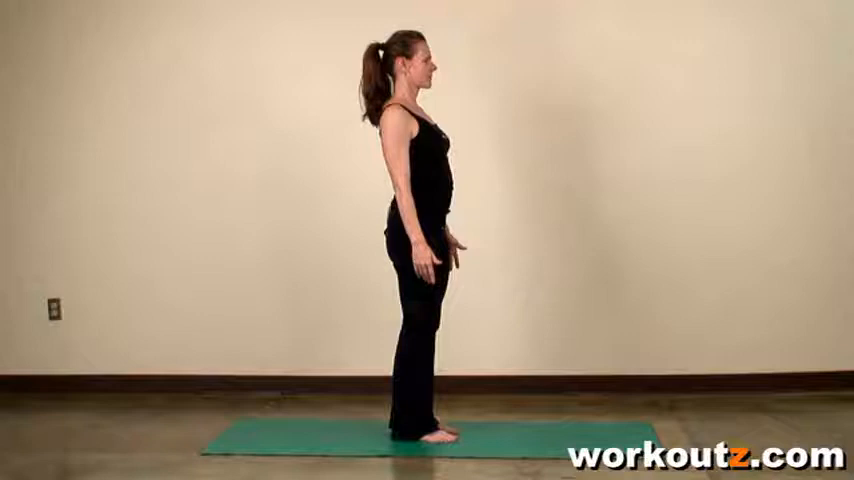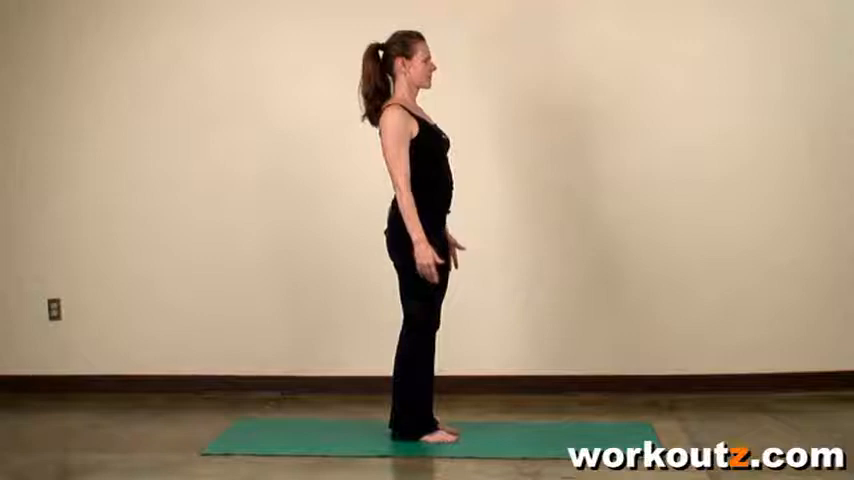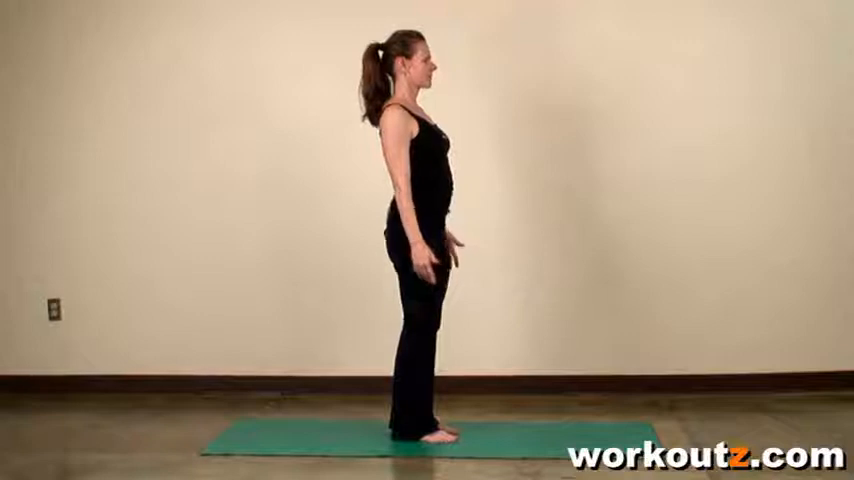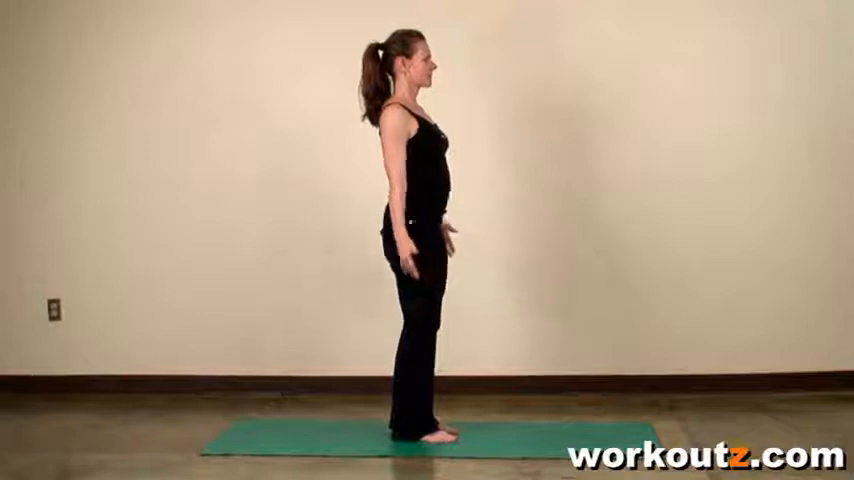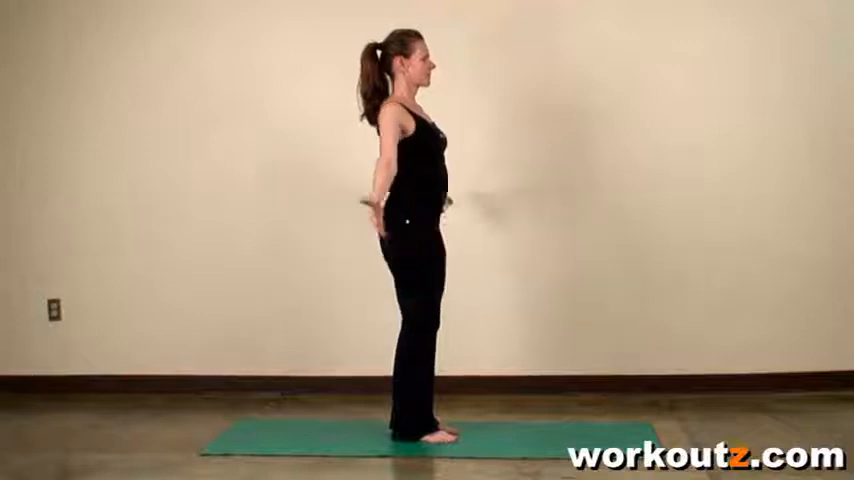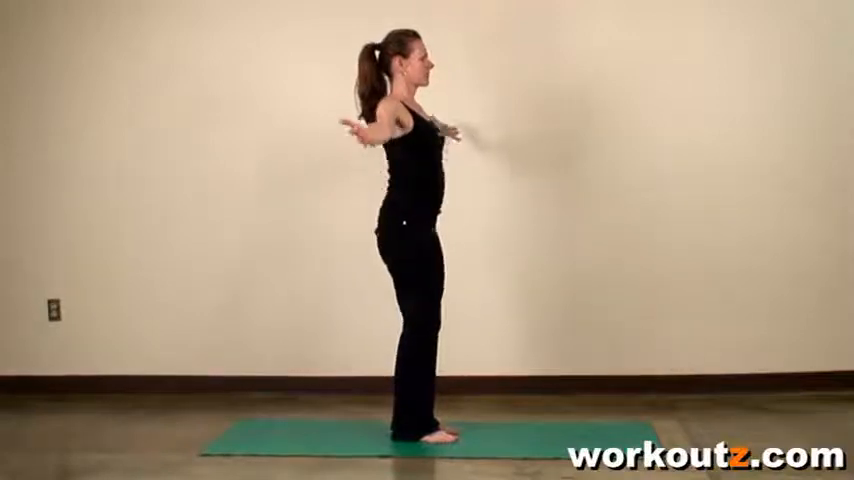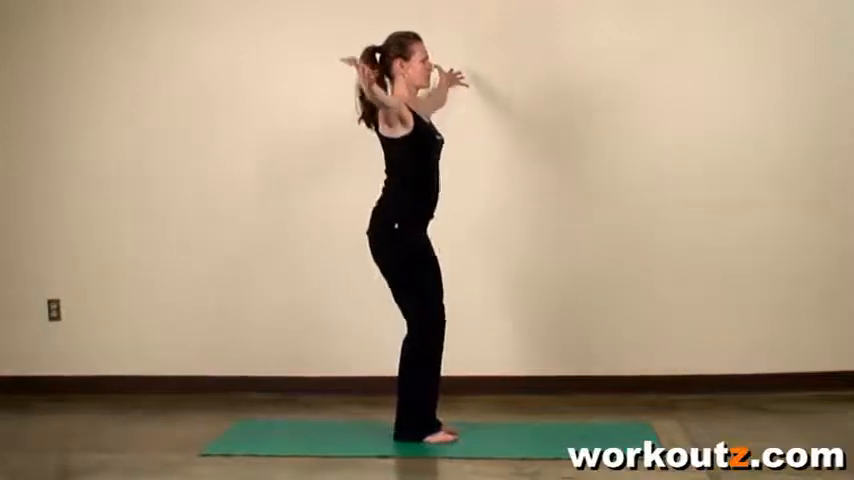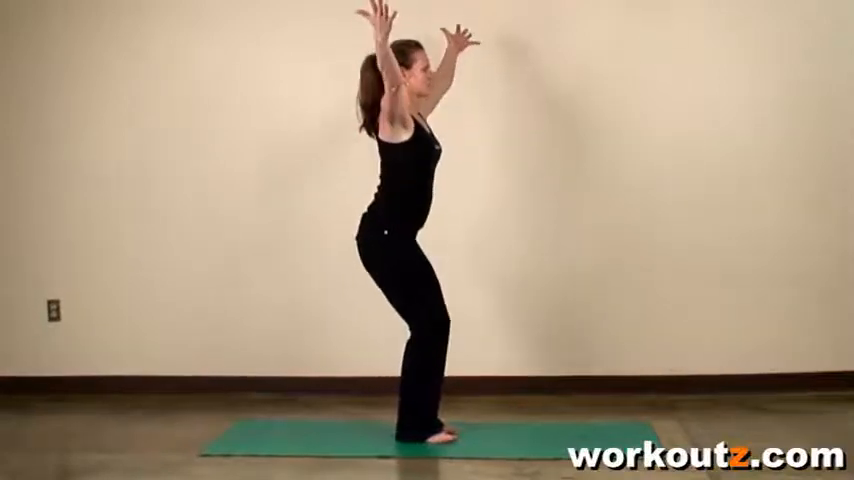
dt=0.3s
person 1, frame 1
left shoulder: (415, 111)
right shoulder: (394, 115)
right elbow: (402, 185)
right wrist: (417, 242)
left hip: (430, 228)
right hip: (412, 232)
left knee: (425, 327)
right knee: (418, 326)
left ankle: (419, 418)
right ankle: (411, 424)
person 1, frame 2
left shoulder: (414, 112)
right shoulder: (394, 115)
right elbow: (403, 185)
right wrist: (419, 242)
left hip: (429, 227)
right hip: (412, 233)
left knee: (425, 327)
right knee: (419, 327)
left ankle: (418, 419)
right ankle: (411, 425)
person 1, frame 3
left shoulder: (414, 111)
right shoulder: (394, 115)
right elbow: (402, 185)
right wrist: (415, 242)
left hip: (429, 228)
right hip: (413, 232)
left knee: (426, 326)
right knee: (419, 326)
left ankle: (418, 418)
right ankle: (411, 424)
person 1, frame 4
left shoulder: (414, 110)
right shoulder: (395, 114)
right elbow: (397, 180)
right wrist: (400, 235)
left hip: (427, 229)
right hip: (411, 230)
left knee: (426, 326)
right knee: (419, 326)
left ankle: (418, 418)
right ankle: (412, 424)
person 1, frame 5
left shoulder: (413, 108)
right shoulder: (392, 110)
right elbow: (389, 159)
left wrist: (437, 190)
right wrist: (378, 199)
left hip: (425, 228)
right hip: (406, 230)
left knee: (425, 324)
right knee: (418, 324)
left ankle: (418, 419)
right ankle: (411, 424)
person 1, frame 6
left shoulder: (412, 107)
right shoulder: (391, 107)
right elbow: (380, 132)
left wrist: (443, 130)
right wrist: (366, 134)
left hip: (421, 228)
right hip: (403, 229)
left knee: (426, 324)
right knee: (420, 324)
left ankle: (419, 419)
right ankle: (411, 424)
person 1, frame 7
left shoulder: (415, 109)
right shoulder: (393, 111)
left elbow: (434, 100)
right elbow: (378, 98)
left wrist: (446, 83)
right wrist: (367, 83)
left hip: (410, 230)
right hip: (394, 231)
left knee: (430, 324)
right knee: (424, 324)
left ankle: (422, 420)
right ankle: (413, 425)
person 1, frame 8
left shoulder: (415, 113)
right shoulder: (393, 115)
left elbow: (442, 83)
right elbow: (388, 77)
left wrist: (453, 51)
right wrist: (381, 41)
left hip: (398, 237)
right hip: (383, 237)
left knee: (433, 324)
right knee: (428, 325)
left ankle: (422, 420)
right ankle: (415, 426)
